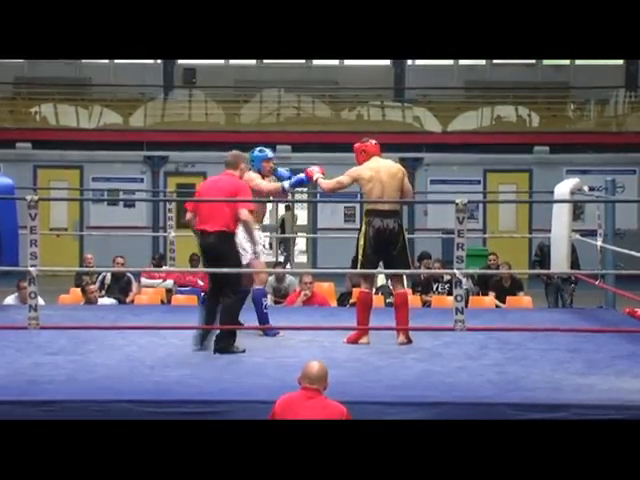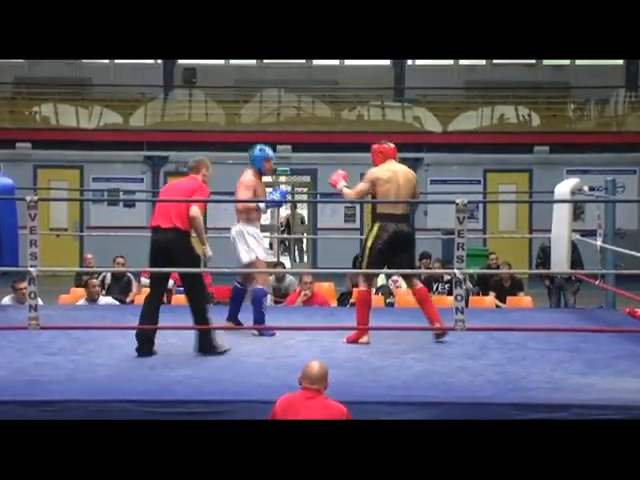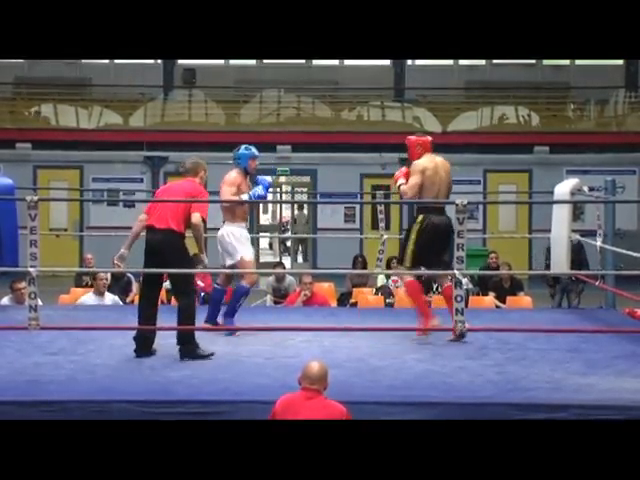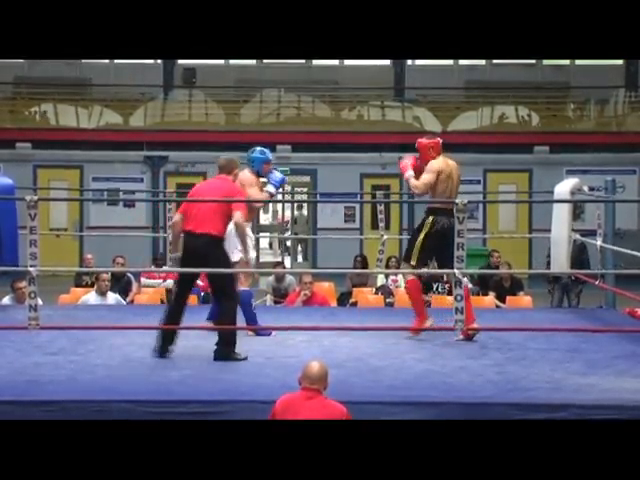
dt=0.4s
person 1, frame 1
left shoulder: (360, 171)
right shoulder: (399, 169)
left elbow: (329, 187)
right elbow: (409, 197)
left wrist: (315, 175)
left hip: (373, 224)
right hip: (395, 223)
left knee: (366, 280)
right knee: (398, 280)
left ankle: (362, 333)
right ankle: (403, 333)
person 1, frame 2
left shoulder: (375, 173)
right shoulder: (410, 174)
left elbow: (353, 196)
right elbow: (413, 201)
left wrist: (339, 184)
left hip: (383, 226)
right hip: (405, 227)
left knee: (365, 279)
right knee: (412, 279)
left ankle: (361, 332)
right ankle: (437, 324)
person 1, frame 3
left shoulder: (420, 165)
right shoulder: (445, 164)
left elbow: (409, 193)
left wrist: (400, 181)
left hip: (425, 219)
right hip: (443, 219)
left knee: (407, 271)
right knee: (442, 275)
left ankle: (427, 319)
person 1, frame 4
left shoulder: (436, 165)
right shoulder: (453, 165)
left elbow: (418, 189)
left wrist: (407, 171)
right wrist: (417, 170)
left hip: (435, 220)
right hip: (449, 221)
left knee: (409, 267)
left ankle: (422, 318)
person 2, frame 1
left shoulder: (204, 184)
right shoulder: (240, 186)
left elbow: (189, 217)
right elbow: (244, 216)
right wrist: (254, 243)
left hip: (205, 240)
right hip: (223, 240)
left knee: (216, 288)
right knee: (234, 292)
left ankle: (203, 335)
right ankle: (224, 342)
person 2, frame 2
left shoulder: (168, 186)
right shoulder: (200, 187)
left elbow: (153, 219)
right elbow: (194, 214)
right wrist: (205, 244)
left hip: (157, 237)
right hip: (178, 238)
left knee: (155, 292)
right knee: (197, 291)
left ankle: (144, 343)
right ankle: (206, 342)
person 2, frame 3
left shoulder: (165, 188)
right shoulder: (200, 191)
left elbow: (142, 219)
right elbow: (196, 222)
left wrist: (126, 248)
right wrist: (202, 252)
left hip: (152, 238)
right hip: (172, 241)
left knee: (149, 294)
right knee: (186, 294)
left ankle: (143, 346)
right ankle: (188, 347)
person 2, frame 4
left shoulder: (198, 187)
right shoulder: (235, 190)
left elbow: (176, 220)
right elbow: (238, 220)
left wrist: (175, 250)
right wrist: (246, 250)
left hip: (190, 243)
right hip: (211, 245)
left knee: (180, 295)
right knee: (227, 297)
left ankle: (164, 344)
right ankle: (225, 349)
person 3, frame 1
left shoulder: (265, 178)
right shoulder: (251, 177)
left elbow: (281, 194)
right elbow: (268, 189)
left wrist: (284, 180)
right wrist: (292, 182)
left hip: (254, 232)
right hip: (246, 232)
left knee: (251, 277)
right knee: (261, 277)
right ankle: (264, 324)
person 3, frame 2
left shoulder: (257, 178)
right shoulder: (248, 178)
left elbow: (259, 200)
right elbow: (241, 205)
left wrist: (276, 196)
right wrist: (266, 202)
left hip: (250, 230)
right hip: (247, 230)
left knee: (246, 277)
right knee: (262, 278)
left ankle: (232, 318)
right ankle: (260, 324)
person 3, frame 3
left shoulder: (246, 179)
right shoulder: (232, 177)
left elbow: (254, 201)
right elbow: (226, 201)
left wrist: (262, 189)
right wrist: (249, 195)
left hip: (236, 231)
right hip: (233, 231)
left knee: (225, 278)
right knee: (251, 276)
left ankle: (210, 321)
right ankle: (228, 317)
person 3, frame 4
left shoulder: (248, 176)
right shoulder: (248, 177)
left elbow: (258, 199)
right elbow: (258, 204)
left wrist: (273, 185)
right wrist: (273, 186)
left hip: (235, 228)
right hip: (238, 228)
right knee: (245, 277)
left ankle: (213, 319)
right ankle: (252, 324)
